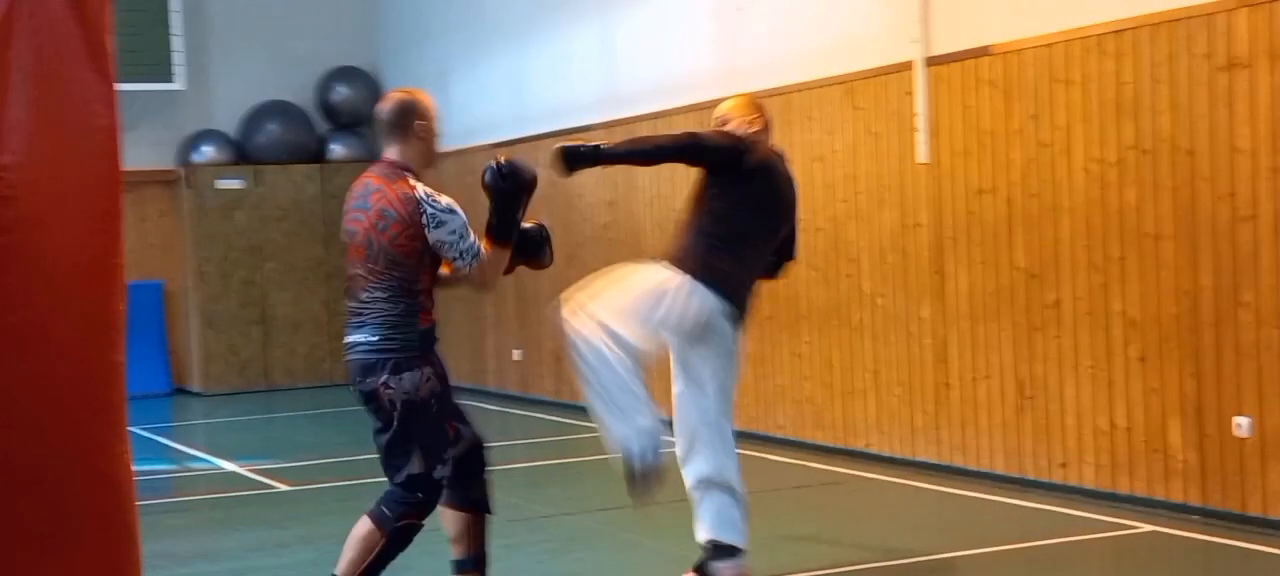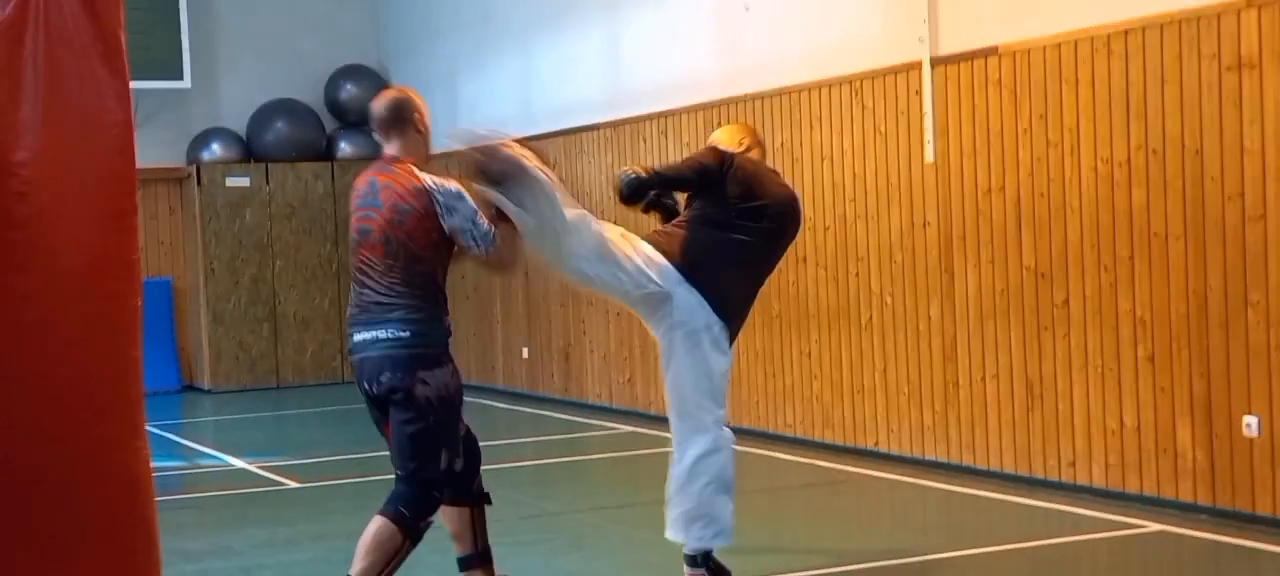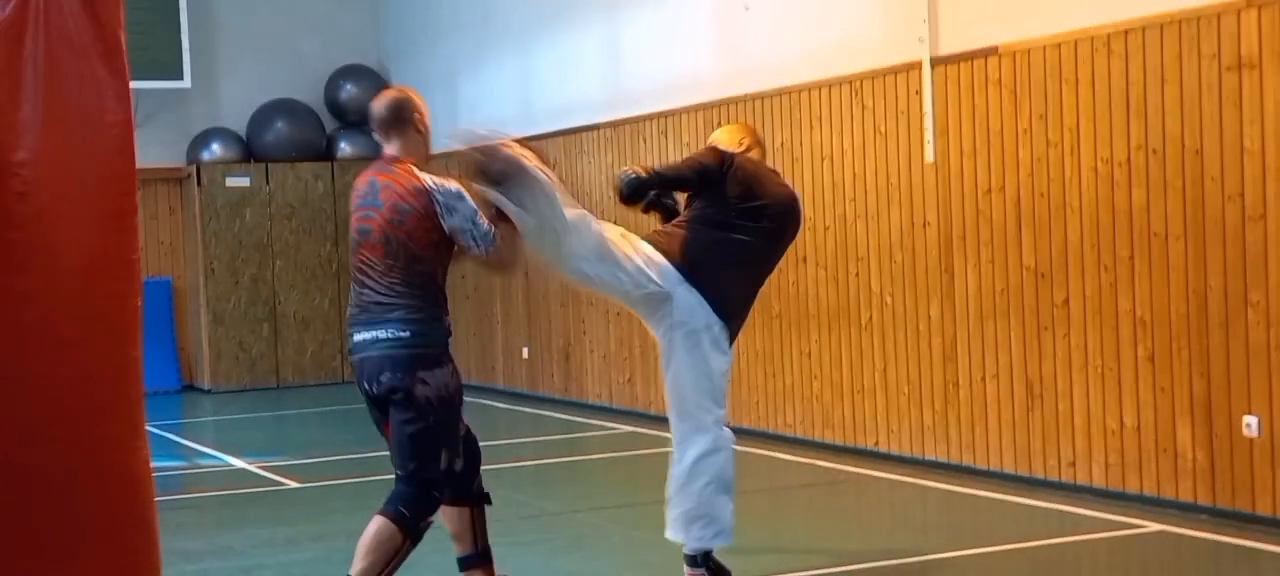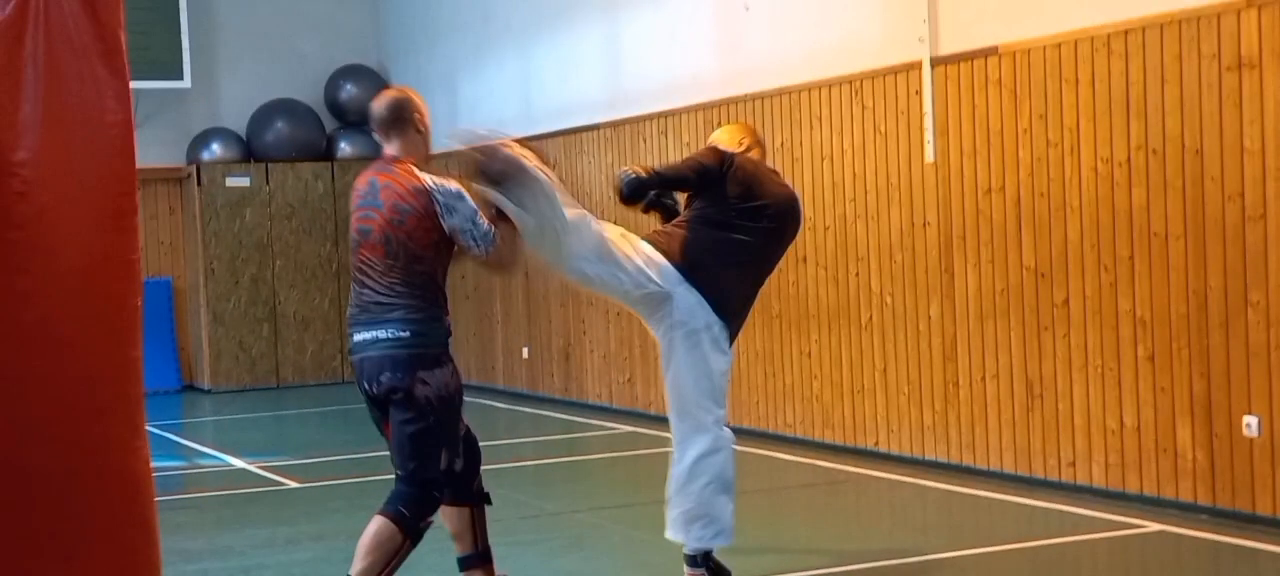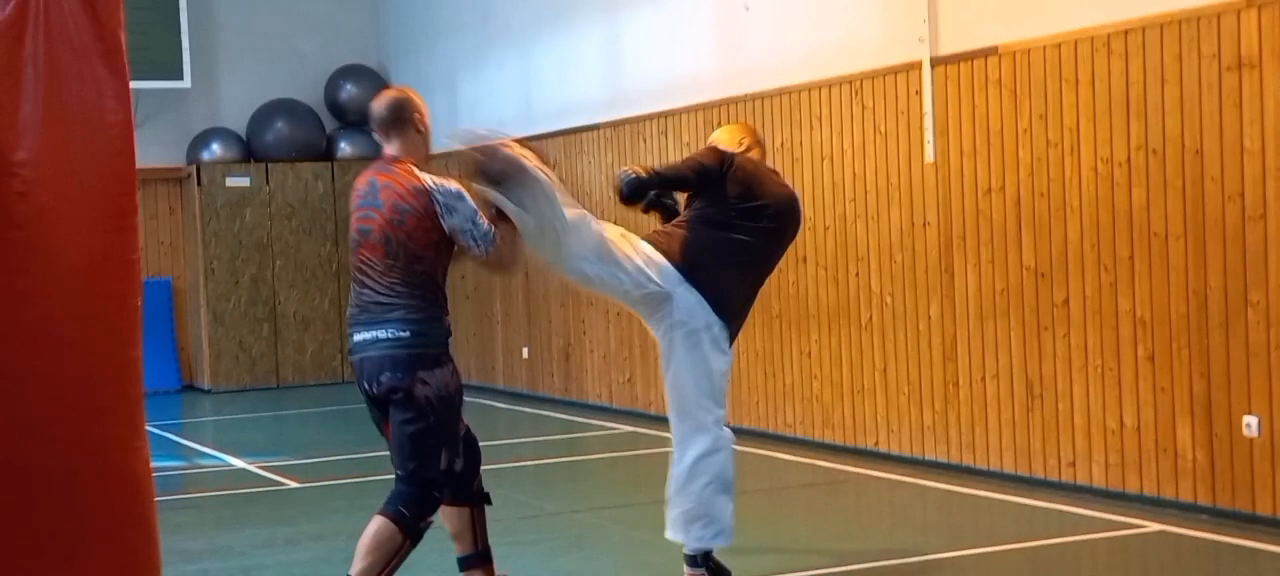
dt=0.3s
person 1, frame 1
left shoulder: (363, 189)
right shoulder: (429, 204)
right elbow: (483, 275)
left wrist: (504, 250)
right wrist: (507, 211)
left hip: (368, 351)
right hip: (401, 358)
left knee: (461, 457)
right knee: (414, 491)
person 1, frame 2
left shoulder: (364, 187)
right shoulder: (437, 193)
right elbow: (498, 255)
left wrist: (471, 230)
left hip: (369, 349)
right hip: (412, 353)
left knee: (458, 457)
right knee: (418, 489)
person 1, frame 3
left shoulder: (365, 186)
right shoulder: (438, 192)
right elbow: (500, 255)
left hip: (369, 349)
right hip: (413, 352)
left knee: (458, 457)
right knee: (419, 489)
person 1, frame 4
left shoulder: (364, 186)
right shoulder: (438, 192)
right elbow: (500, 255)
left wrist: (473, 225)
left hip: (369, 350)
right hip: (414, 352)
left knee: (457, 456)
right knee: (419, 488)
person 1, frame 5
left shoulder: (364, 186)
right shoulder: (438, 192)
right elbow: (501, 255)
left wrist: (479, 209)
left hip: (369, 350)
right hip: (414, 352)
left knee: (458, 457)
right knee: (419, 488)
person 2, frame 1
left shoulder: (738, 151)
right shoulder: (783, 184)
left elbow: (669, 147)
right elbow: (773, 262)
left wrist: (592, 153)
left hip: (687, 286)
right hip: (726, 308)
left knee: (588, 315)
right knee: (707, 424)
left ankle: (640, 445)
person 2, frame 2
left shoulder: (724, 165)
right shoulder: (788, 205)
left elbow: (640, 182)
left wrist: (637, 179)
left hip: (663, 270)
right hip: (709, 316)
left knee: (571, 235)
right knee: (702, 428)
person 2, frame 3
left shoulder: (723, 165)
right shoulder: (788, 206)
left elbow: (640, 184)
left wrist: (637, 180)
left hip: (660, 269)
right hip: (710, 316)
left knee: (571, 232)
right knee: (702, 429)
person 2, frame 4
left shoulder: (723, 165)
right shoulder: (787, 206)
left elbow: (644, 183)
left wrist: (638, 179)
left hip: (660, 269)
right hip: (708, 315)
right knee: (703, 429)
person 2, frame 5
left shoulder: (725, 166)
right shoulder: (787, 206)
left elbow: (665, 178)
left wrist: (640, 180)
left hip: (660, 268)
right hip: (710, 316)
left knee: (571, 232)
right knee: (703, 429)
